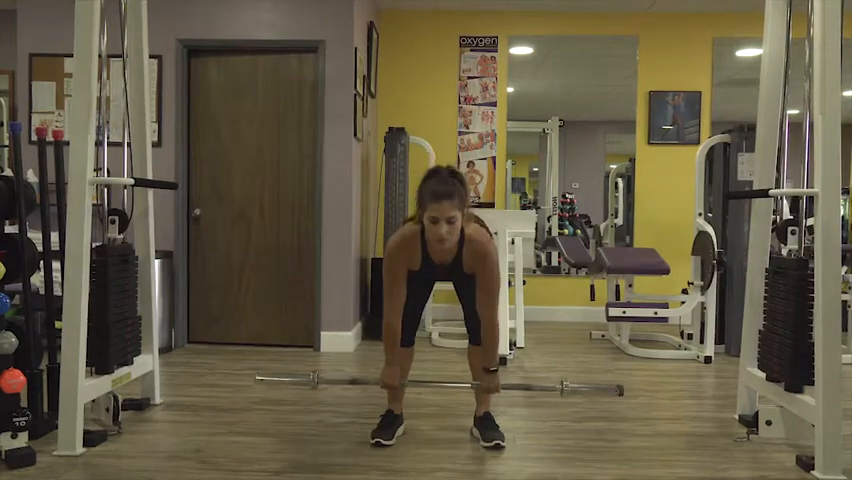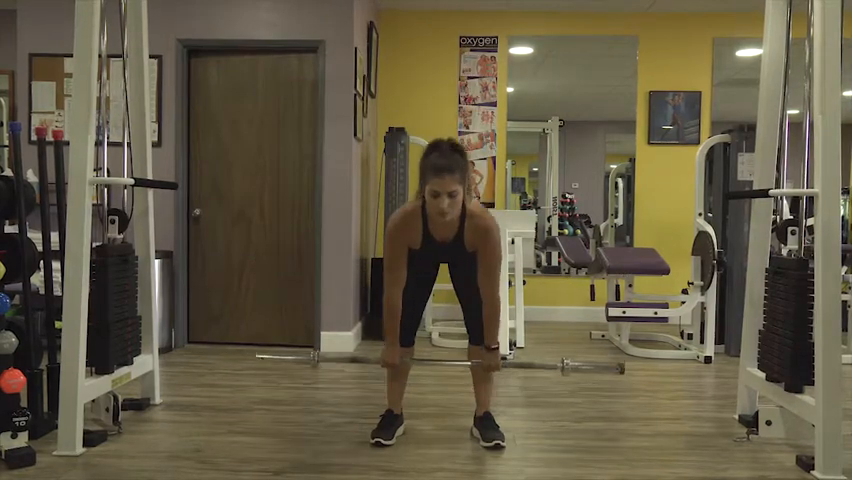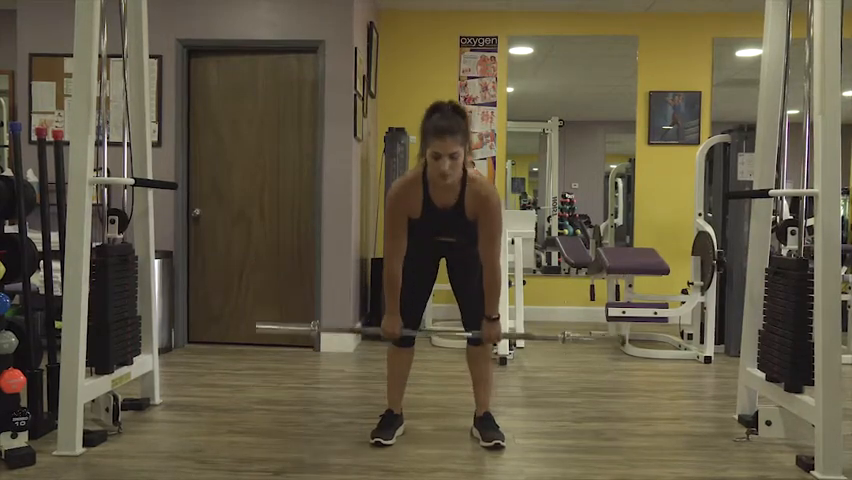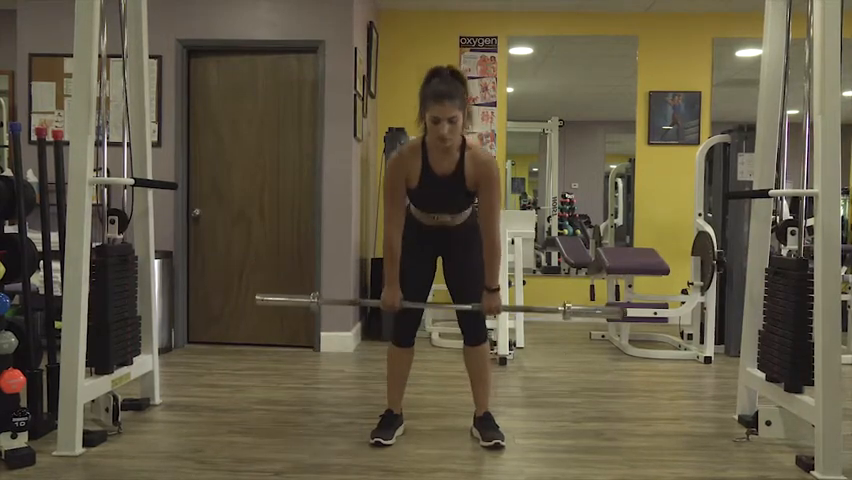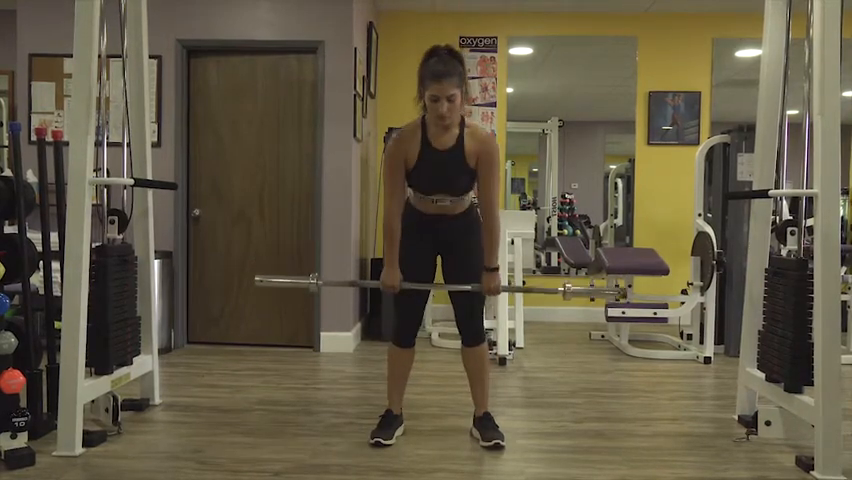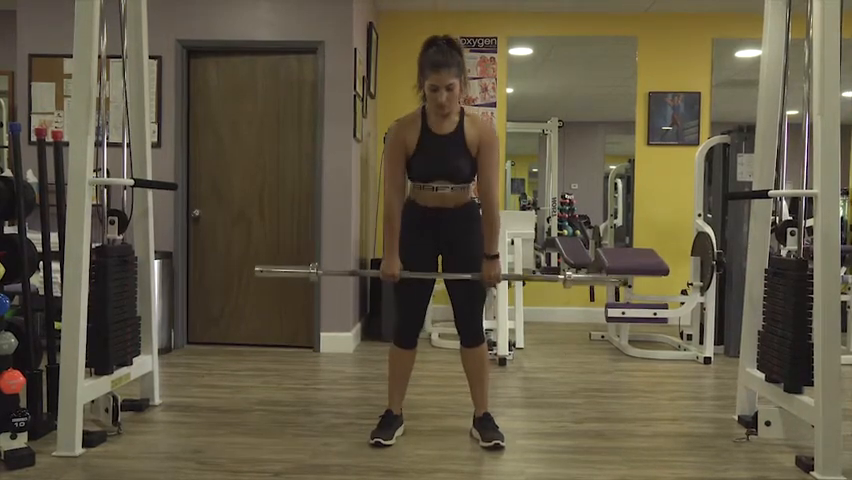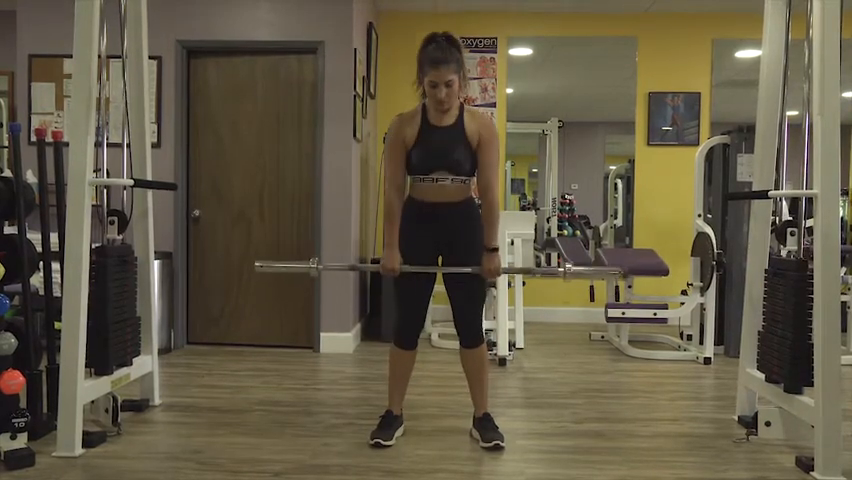
dt=0.2s
person 1, frame 1
left shoulder: (481, 246)
right shoulder: (401, 244)
left elbow: (489, 318)
right elbow: (392, 315)
left wrist: (490, 369)
right wrist: (391, 365)
left hip: (466, 267)
left knee: (478, 328)
right knee: (404, 328)
left ankle: (483, 417)
right ankle: (393, 415)
person 1, frame 2
left shoulder: (483, 224)
right shoulder: (402, 222)
left elbow: (490, 294)
right elbow: (393, 291)
left wrist: (492, 346)
right wrist: (390, 345)
left hip: (465, 258)
right hip: (421, 258)
left knee: (478, 329)
right knee: (405, 329)
left ankle: (483, 416)
right ankle: (393, 414)
person 1, frame 3
left shoulder: (484, 193)
right shoulder: (403, 191)
left elbow: (490, 262)
right elbow: (394, 259)
left wrist: (492, 318)
right wrist: (392, 313)
left hip: (465, 247)
right hip: (420, 246)
left knee: (477, 328)
right knee: (404, 328)
left ankle: (483, 416)
right ankle: (393, 414)
person 1, frame 4
left shoulder: (482, 163)
right shoulder: (403, 160)
left elbow: (490, 231)
right elbow: (393, 227)
left wrist: (491, 289)
right wrist: (391, 285)
left hip: (463, 237)
right hip: (417, 237)
left knee: (474, 326)
right knee: (404, 326)
left ankle: (482, 416)
right ankle: (393, 414)
person 1, frame 5
left shoulder: (481, 142)
right shoulder: (403, 141)
left elbow: (489, 210)
right elbow: (392, 207)
left wrist: (491, 268)
right wrist: (390, 265)
left hip: (462, 230)
right hip: (416, 230)
left knee: (472, 326)
right knee: (405, 325)
left ankle: (482, 416)
right ankle: (393, 414)
person 1, frame 6
left shoulder: (481, 132)
right shoulder: (403, 130)
left elbow: (490, 198)
right elbow: (393, 196)
left wrist: (491, 255)
right wrist: (390, 254)
left hip: (463, 227)
right hip: (416, 227)
left knee: (471, 326)
right knee: (407, 325)
left ankle: (482, 416)
right ankle: (393, 414)
person 1, frame 7
left shoulder: (481, 126)
right shoulder: (403, 125)
left elbow: (489, 191)
right elbow: (393, 190)
left wrist: (491, 248)
right wrist: (390, 247)
left hip: (463, 225)
right hip: (416, 225)
left knee: (470, 326)
right knee: (407, 325)
left ankle: (482, 416)
right ankle: (393, 414)
